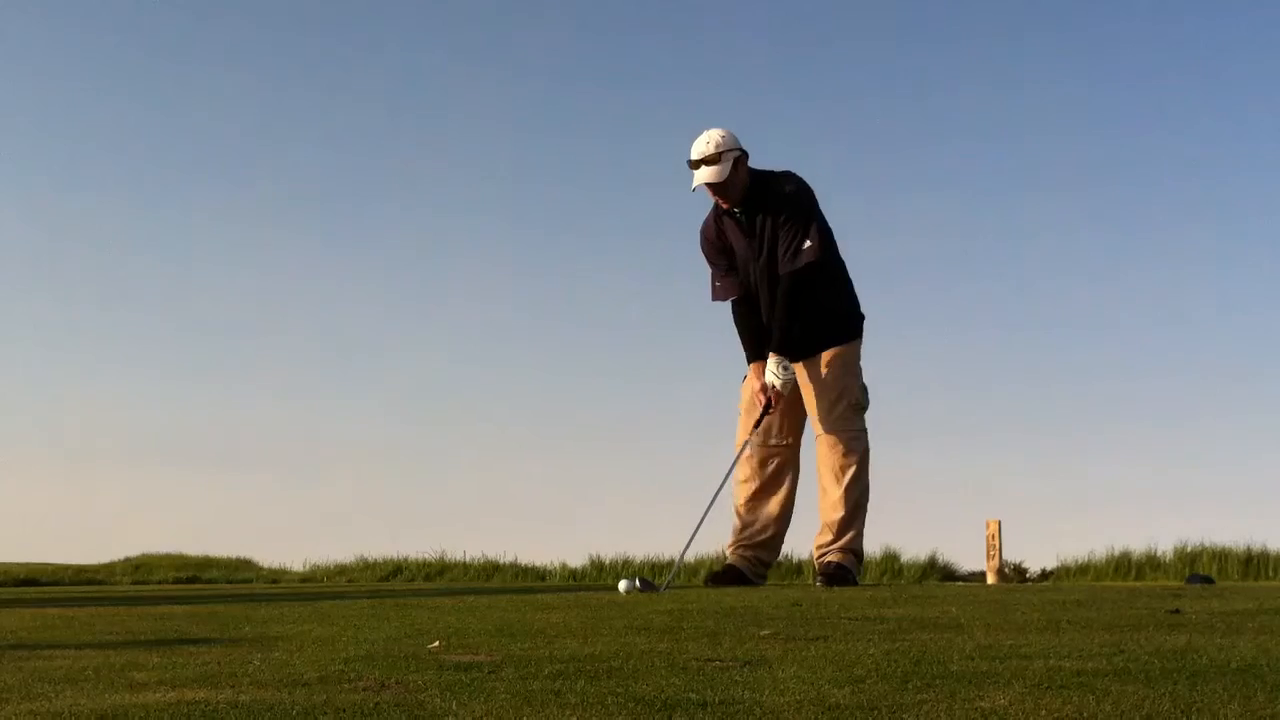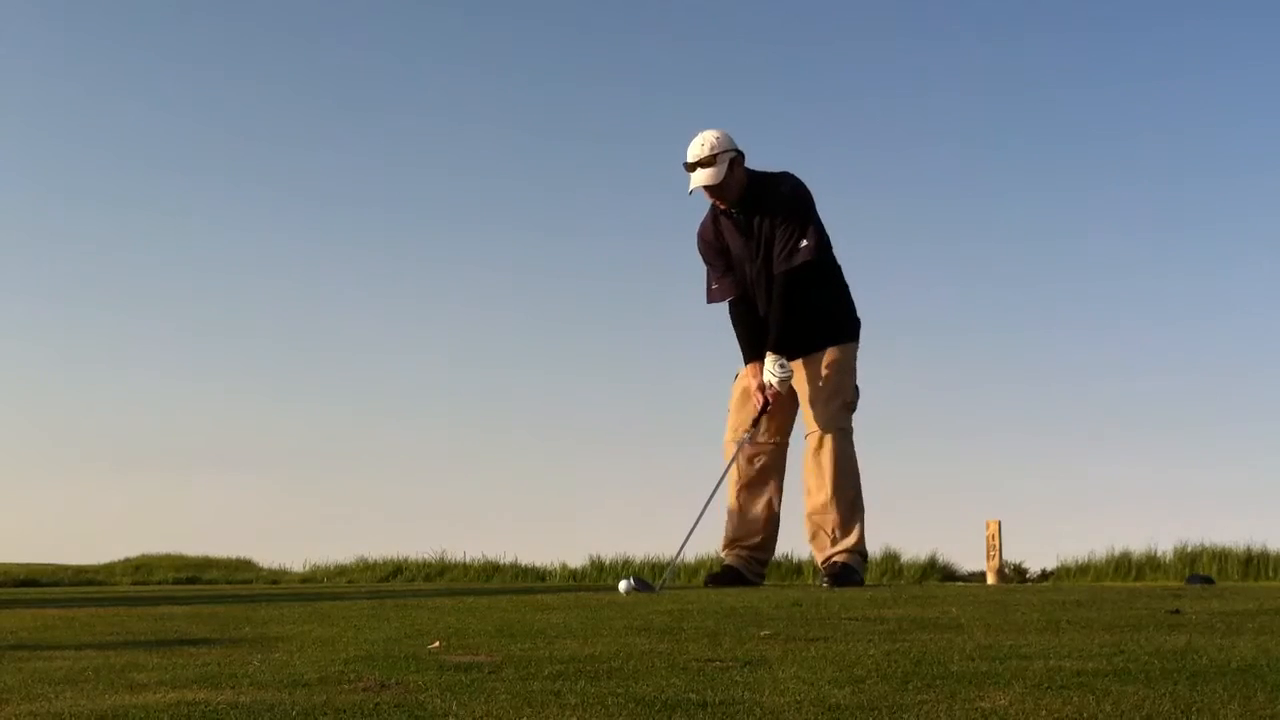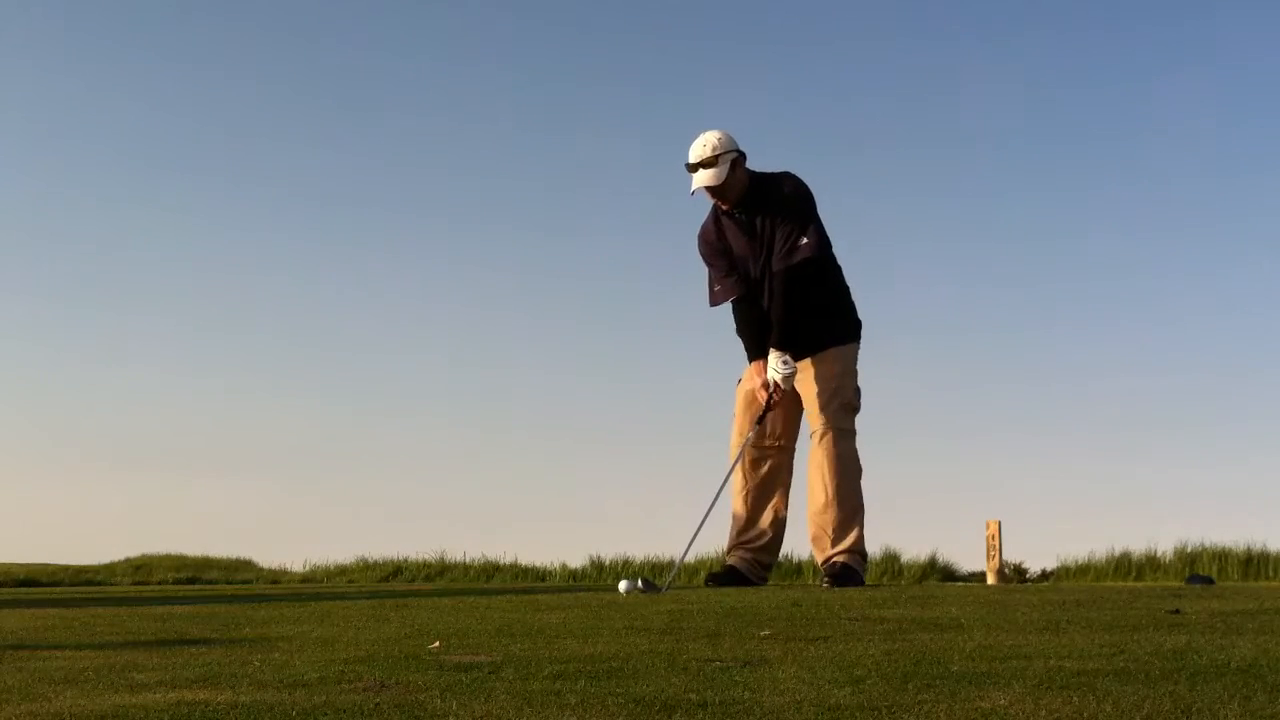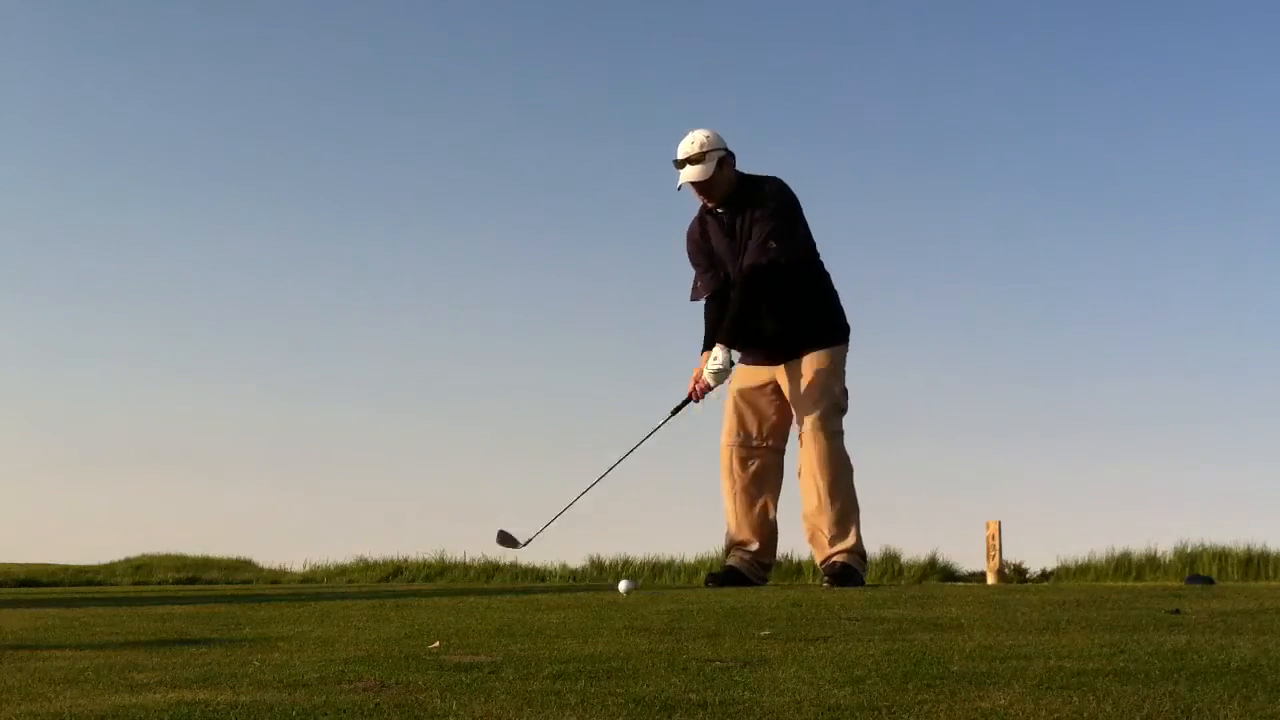
dt=0.5s
person 1, frame 1
left shoulder: (790, 194)
right shoulder: (714, 230)
left elbow: (797, 279)
right elbow: (740, 300)
left wrist: (779, 355)
right wrist: (757, 364)
left hip: (827, 335)
right hip: (767, 348)
left knee: (839, 438)
right knee: (761, 447)
left ankle: (838, 558)
right ankle: (748, 559)
person 1, frame 2
left shoulder: (787, 194)
right shoulder: (711, 231)
left elbow: (793, 277)
right elbow: (738, 300)
left wrist: (777, 354)
right wrist: (754, 363)
left hip: (823, 338)
right hip: (761, 347)
left knee: (827, 435)
right knee: (747, 444)
left ankle: (842, 558)
right ankle: (744, 558)
person 1, frame 3
left shoulder: (788, 193)
right shoulder: (712, 232)
left elbow: (793, 275)
right elbow: (741, 299)
left wrist: (781, 350)
right wrist: (757, 359)
left hip: (825, 339)
right hip: (765, 350)
left knee: (830, 435)
right knee: (754, 444)
left ankle: (842, 558)
right ankle: (749, 559)
person 1, frame 4
left shoulder: (771, 197)
right shoulder: (699, 231)
left elbow: (757, 275)
right elbow: (716, 296)
left wrist: (725, 350)
right wrist: (711, 352)
left hip: (812, 342)
right hip: (755, 353)
left knee: (819, 437)
right knee: (742, 447)
left ankle: (841, 556)
right ankle: (749, 558)
